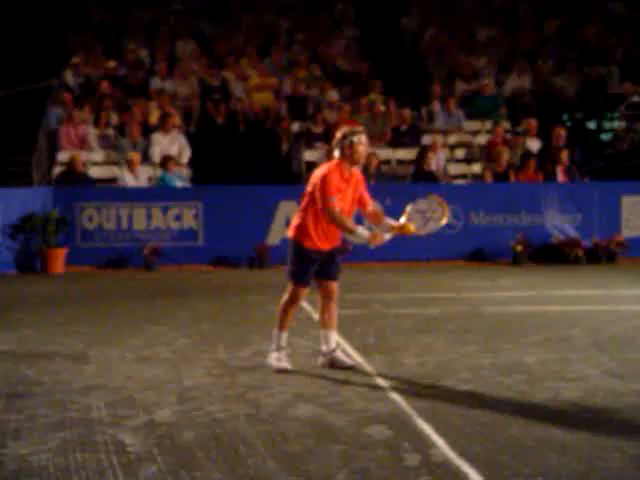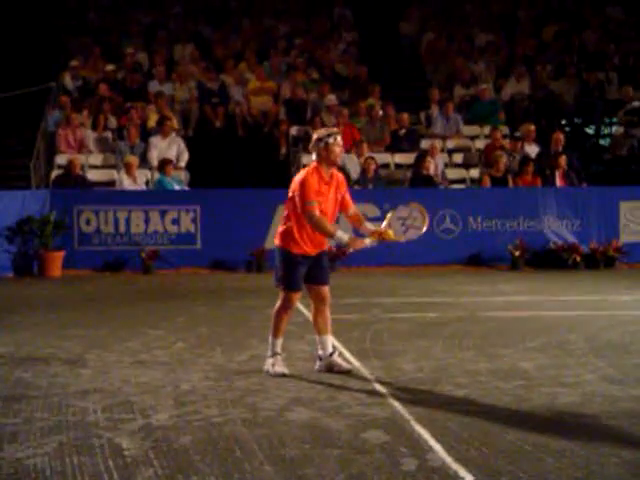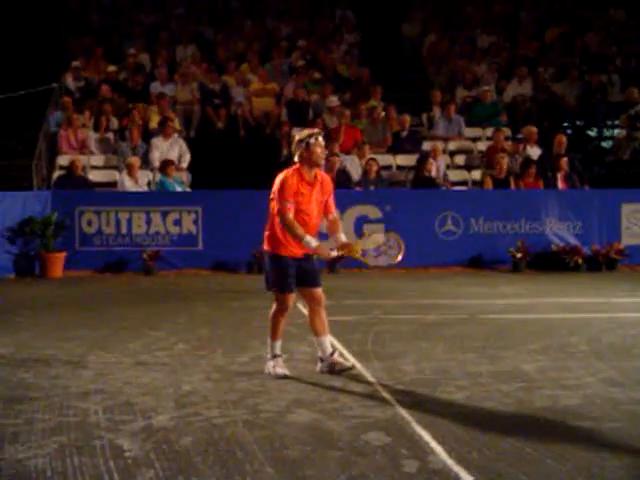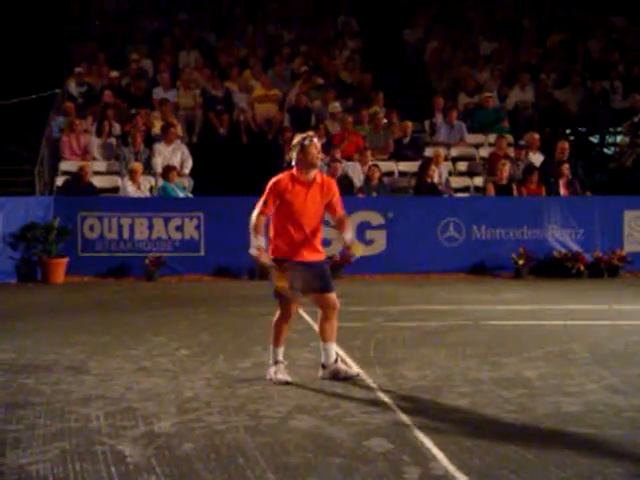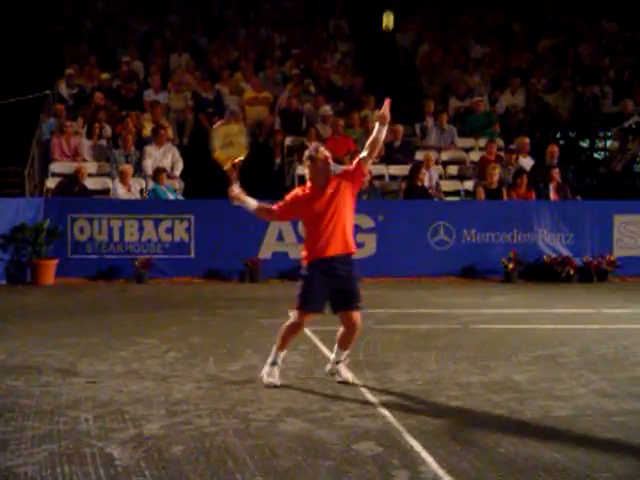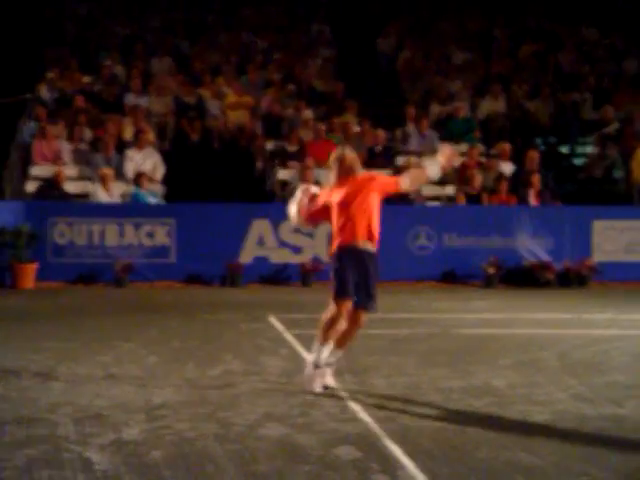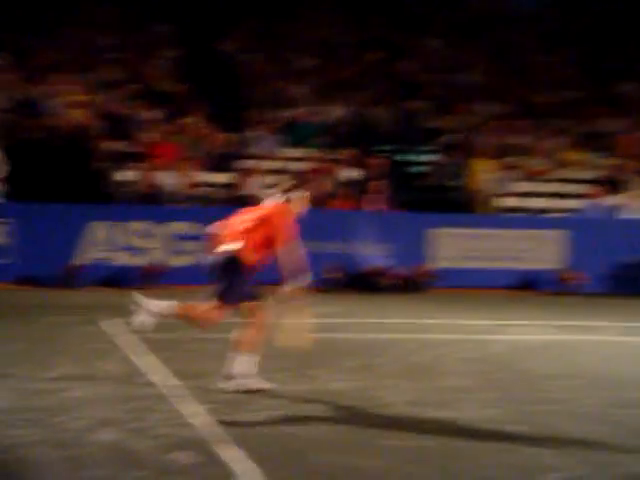
dt=0.4s
person 1, frame 1
left shoulder: (356, 177)
right shoulder: (327, 175)
left elbow: (369, 209)
right elbow: (332, 216)
right wrist: (365, 234)
left hip: (329, 245)
right hip: (306, 242)
left knee: (330, 294)
right knee: (295, 295)
left ankle: (329, 351)
right ankle: (278, 350)
person 1, frame 2
left shoulder: (338, 179)
right shoulder: (306, 178)
left elbow: (351, 212)
right elbow: (313, 219)
left wrist: (372, 230)
right wrist: (345, 239)
left hip: (318, 249)
right hip: (293, 248)
left knee: (322, 300)
right knee: (288, 301)
left ankle: (326, 356)
right ankle: (273, 356)
person 1, frame 3
left shoulder: (325, 181)
right shoulder: (287, 179)
left elbow: (331, 217)
right elbow: (285, 220)
left wrist: (341, 241)
right wrist: (314, 245)
left hip: (307, 252)
right hip: (282, 251)
left knee: (317, 301)
right knee: (284, 304)
left ankle: (327, 357)
right ankle: (274, 358)
person 1, frame 4
left shoulder: (328, 184)
right shoulder: (281, 183)
left elbow: (339, 216)
right elbow: (261, 214)
left wrist: (348, 237)
right wrist: (259, 244)
left hip: (316, 258)
right hip: (286, 258)
left knee: (331, 306)
right knee: (287, 310)
left ankle: (329, 363)
right ankle: (276, 364)
person 1, frame 5
left shoulder: (346, 182)
right shoulder: (298, 196)
left elbow: (369, 154)
right elbow: (272, 214)
left wrist: (381, 124)
right wrist: (243, 199)
left hip: (343, 263)
right hip: (315, 265)
left knee: (353, 323)
right knee: (298, 321)
left ankle: (336, 363)
right ankle: (273, 365)
person 1, frame 6
left shoulder: (374, 182)
right shoulder: (330, 195)
left elbow: (411, 181)
right elbow: (305, 219)
left wrist: (439, 164)
right wrist: (303, 199)
left hip: (367, 256)
right hip: (346, 253)
left knee: (355, 320)
right knee: (340, 309)
left ankle: (326, 364)
right ankle: (315, 363)
person 1, frame 7
left shoulder: (261, 211)
right shoulder: (283, 214)
right elbow: (284, 250)
right wrist: (293, 281)
left hip: (232, 259)
right hip: (239, 261)
left knee: (258, 317)
right knee: (214, 315)
left ankle: (239, 374)
right ankle: (156, 309)
